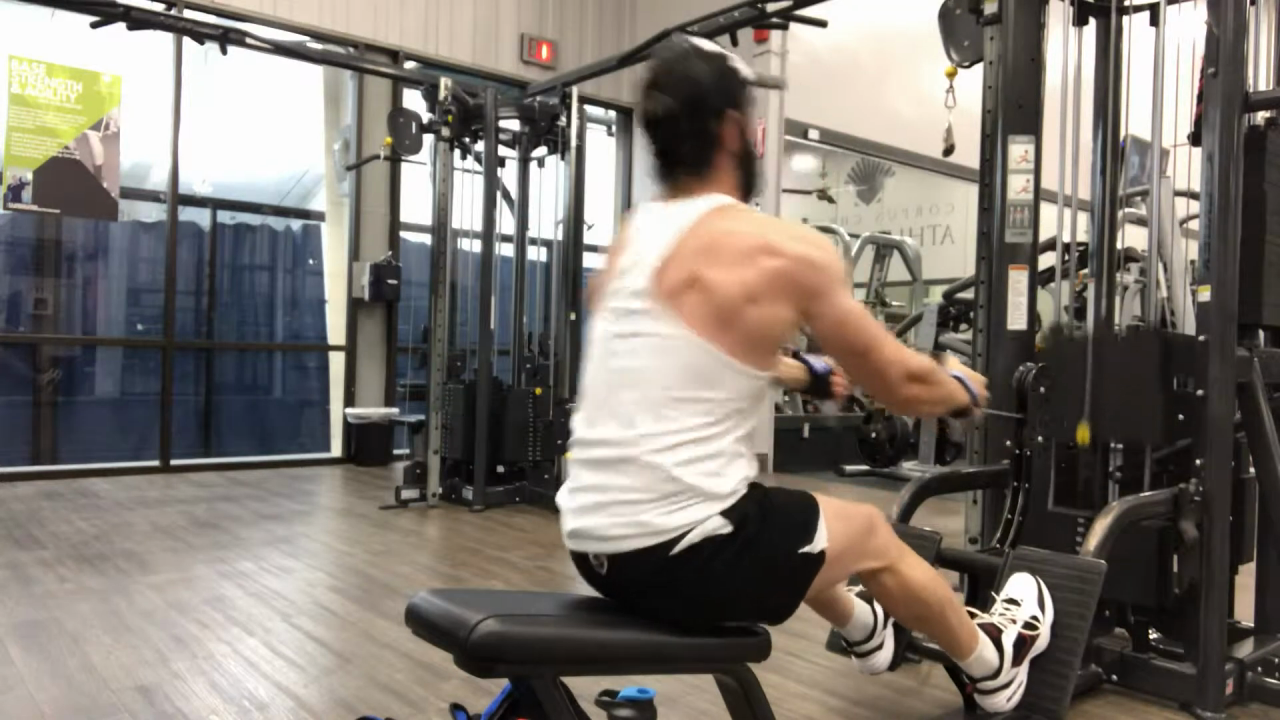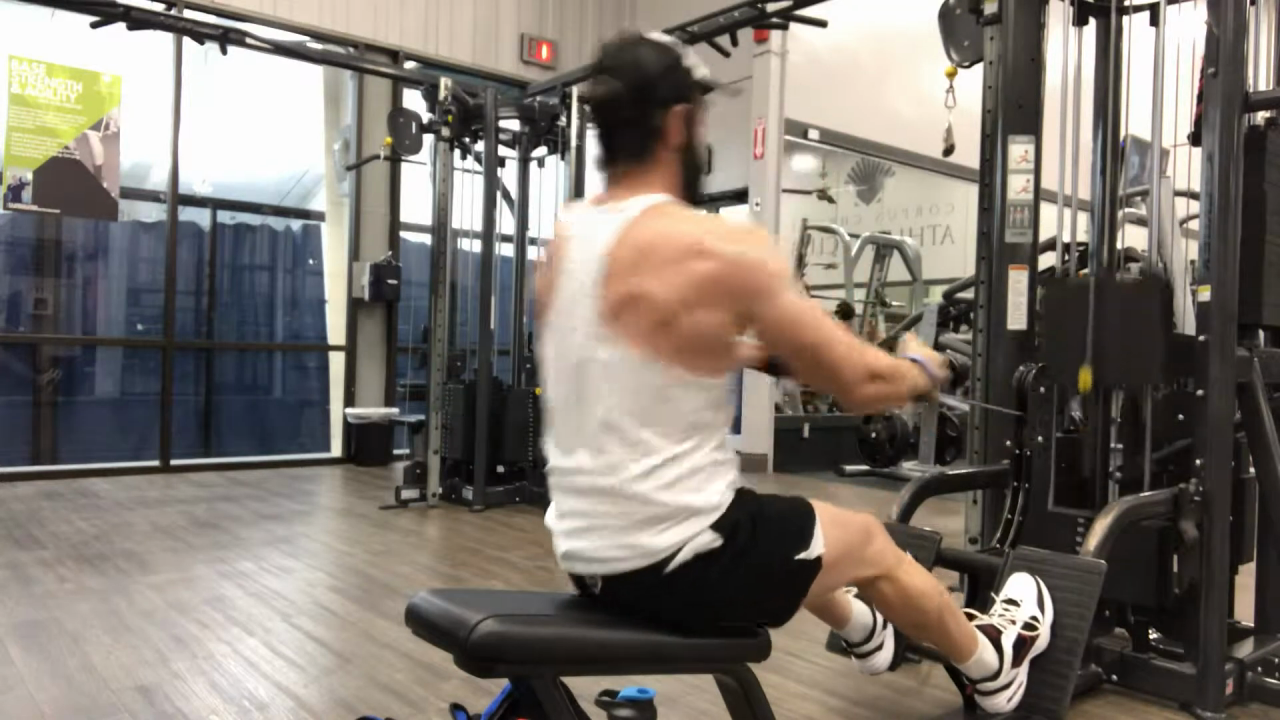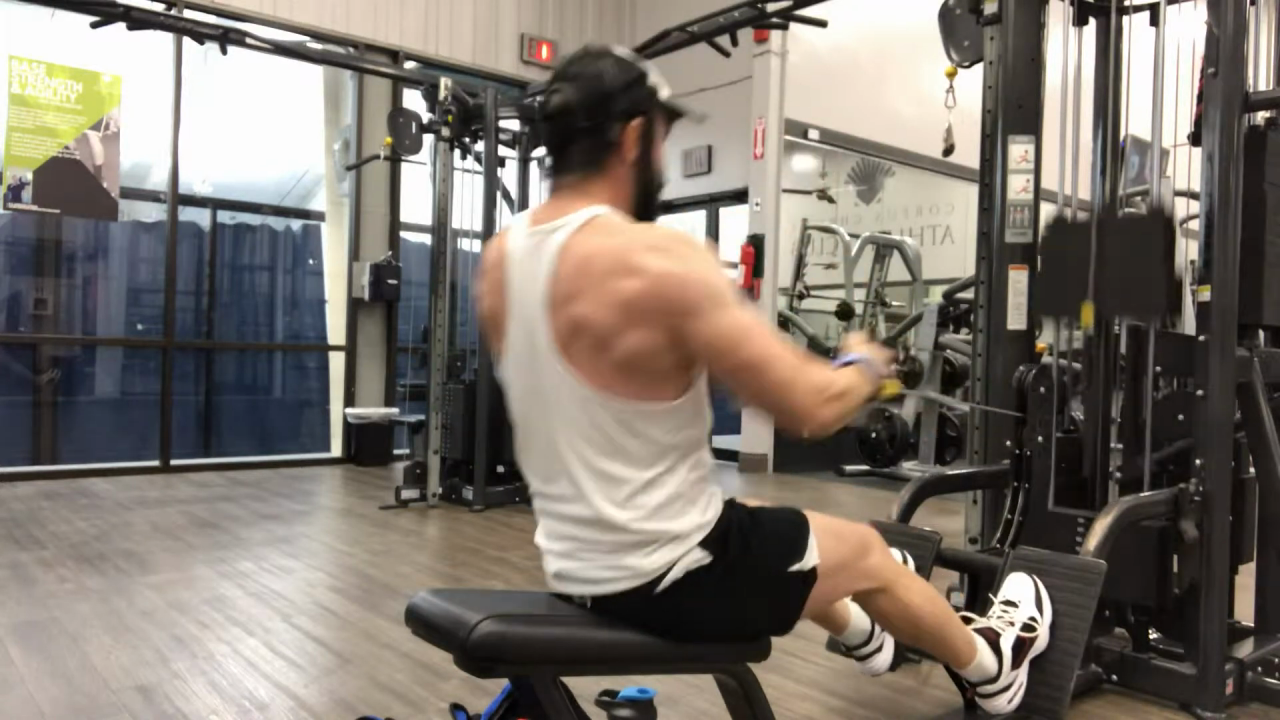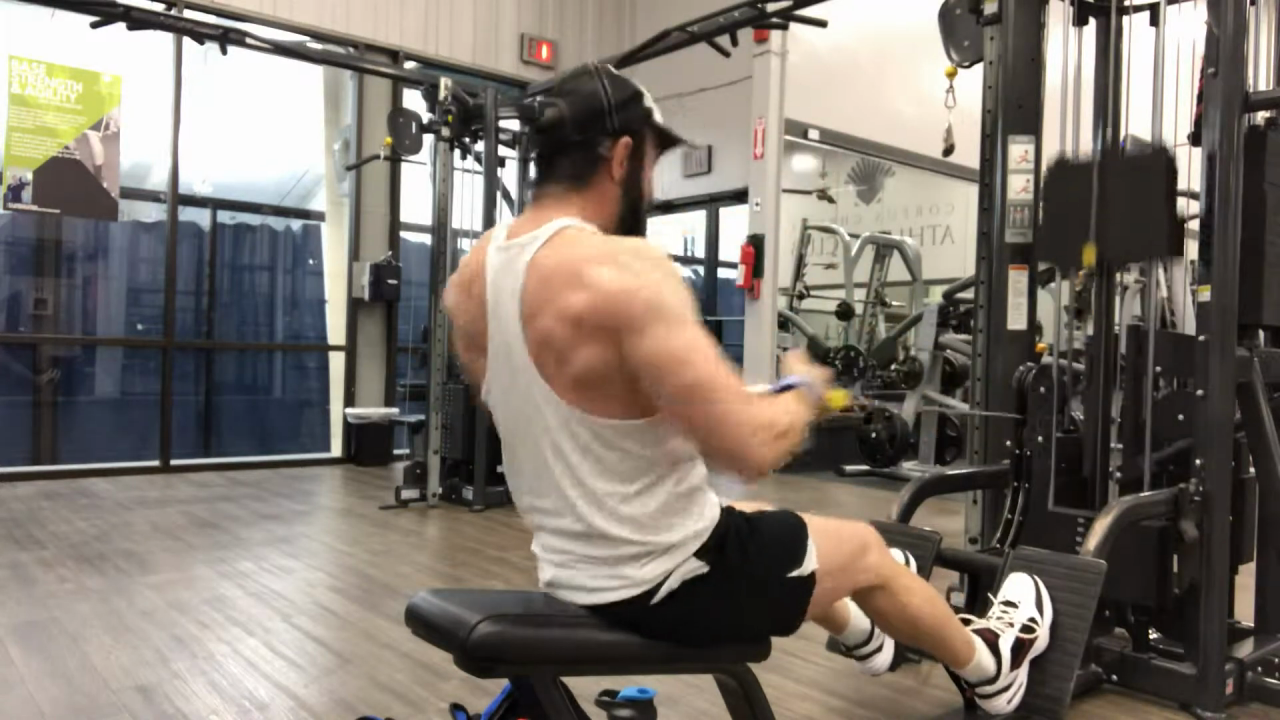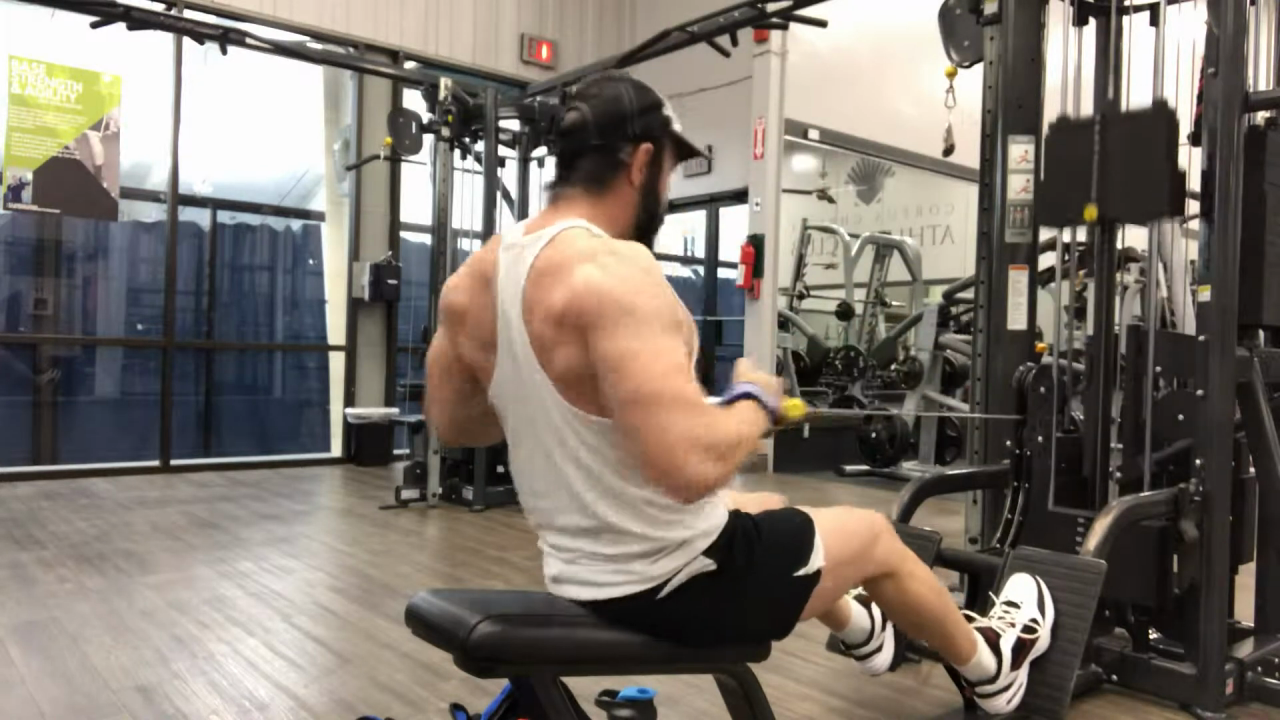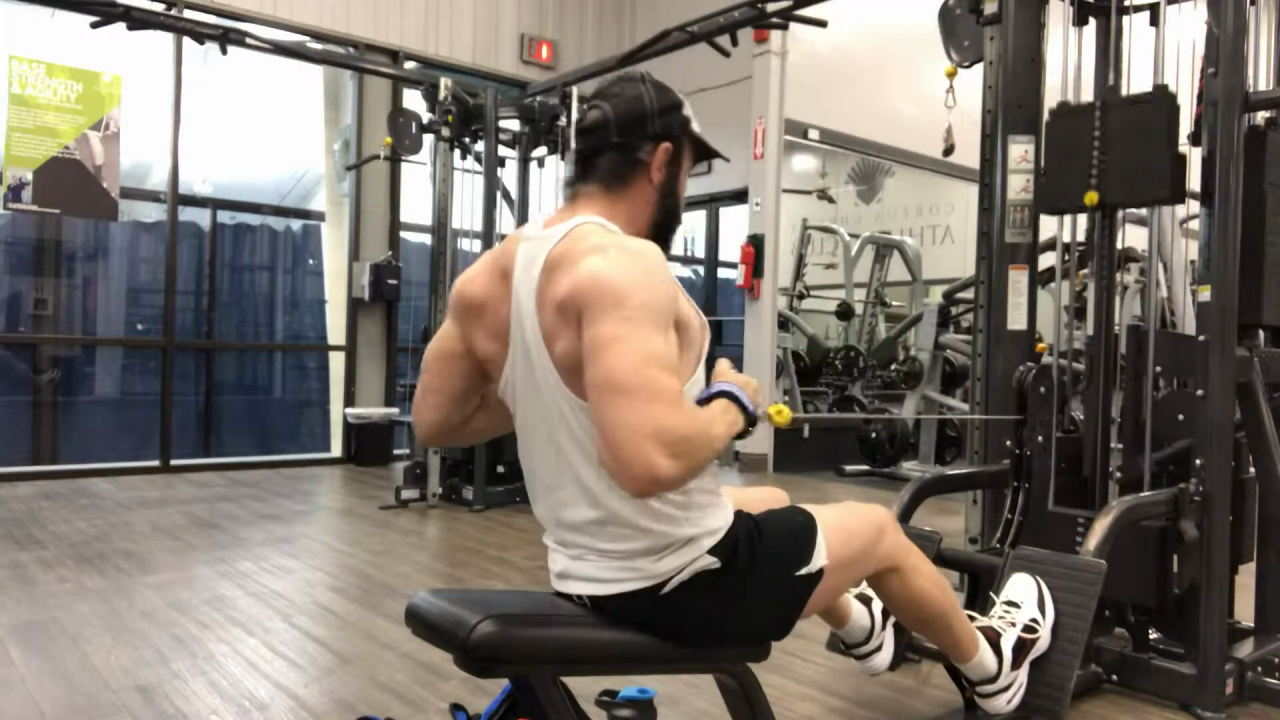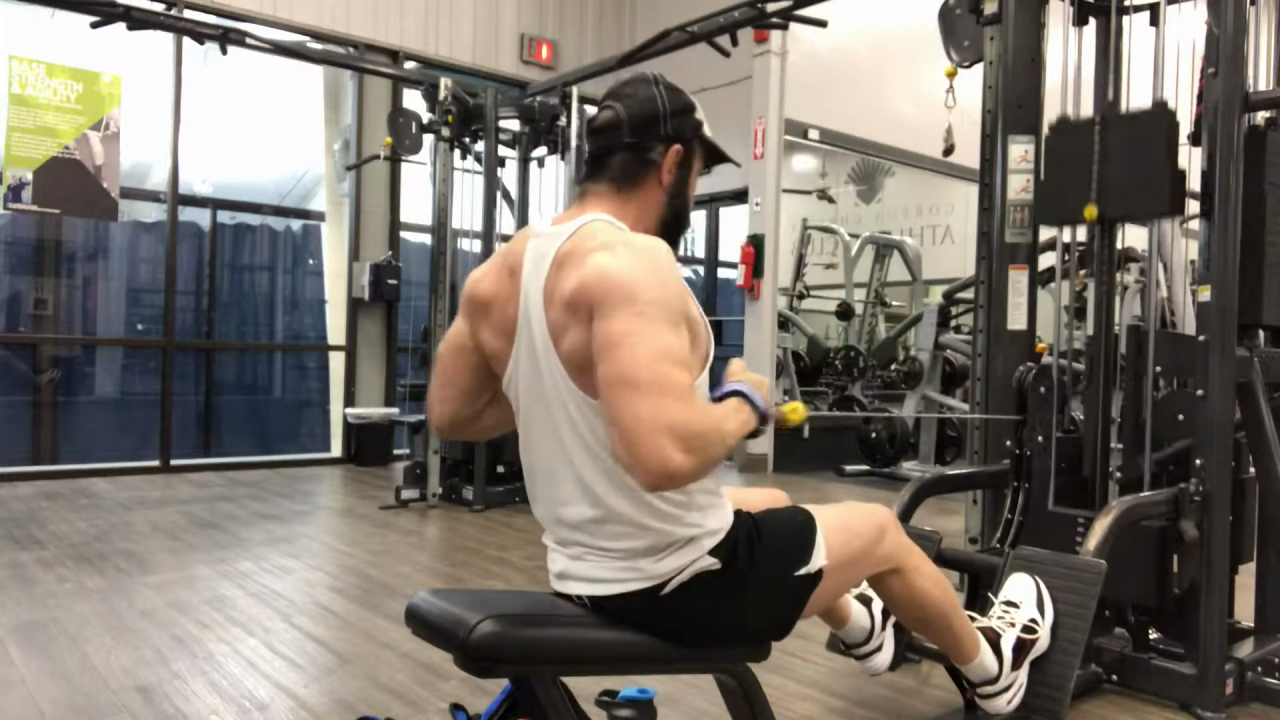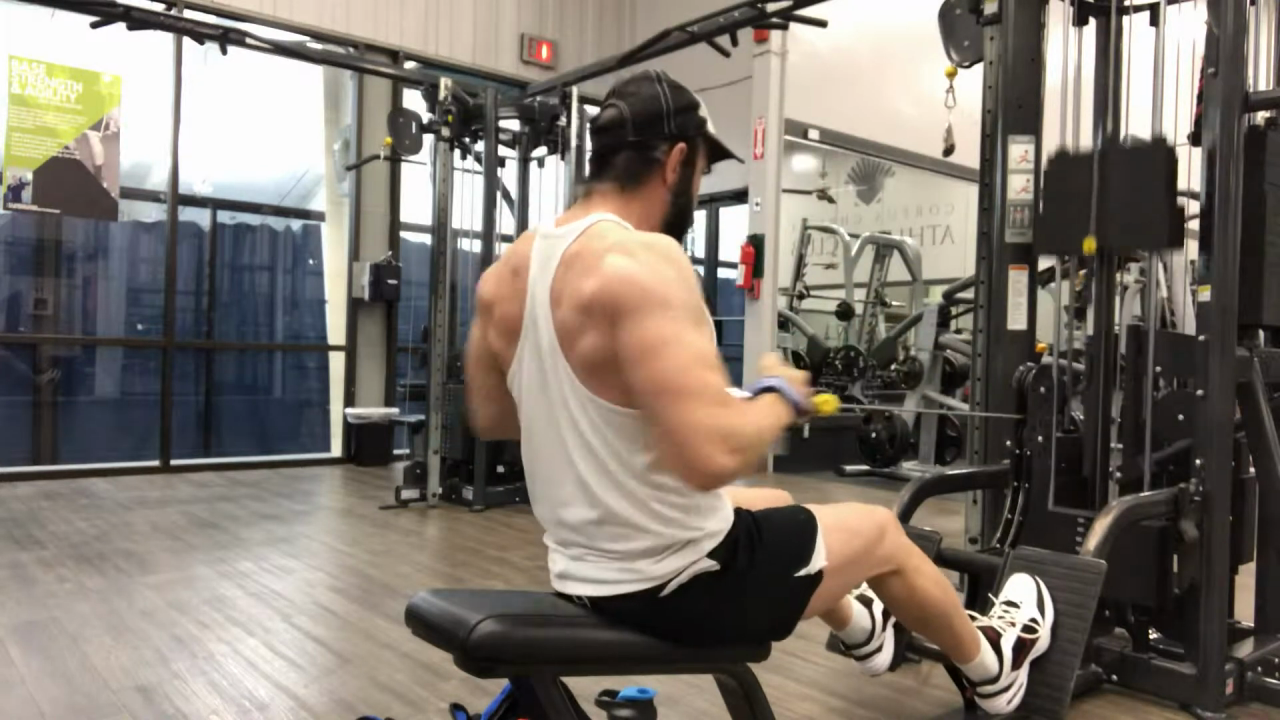
dt=0.1s
person 1, frame 1
left shoulder: (629, 237)
right shoulder: (780, 251)
right elbow: (900, 384)
left wrist: (807, 372)
right wrist: (962, 388)
left hip: (595, 544)
right hip: (682, 551)
left knee: (778, 513)
right knee: (869, 532)
left ankle: (864, 629)
right ankle: (992, 665)
person 1, frame 2
left shoulder: (565, 240)
right shoulder: (714, 248)
right elbow: (866, 381)
left wrist: (752, 348)
right wrist: (922, 366)
left hip: (588, 557)
right hip: (672, 566)
left knee: (786, 522)
right knee: (865, 537)
left ankle: (863, 632)
person 1, frame 3
left shoulder: (502, 257)
right shoulder: (658, 263)
right elbow: (813, 408)
right wrist: (864, 367)
left hip: (576, 572)
right hip: (663, 577)
left knee: (765, 531)
right knee: (861, 549)
left ankle: (861, 630)
person 1, frame 4
left shoulder: (472, 275)
right shoulder: (621, 272)
right elbow: (756, 448)
right wrist: (800, 387)
left hip: (575, 577)
right hip: (666, 586)
left knee: (763, 521)
right knee: (862, 547)
left ankle: (862, 631)
person 1, frame 5
left shoulder: (473, 278)
right shoulder: (610, 272)
left elbow: (451, 424)
right elbow: (692, 465)
right wrist: (752, 403)
left hip: (581, 575)
right hip: (670, 582)
left knee: (768, 509)
right knee: (870, 533)
left ankle: (863, 628)
right ankle: (991, 667)
person 1, frame 6
left shoulder: (487, 276)
right shoulder: (619, 265)
left elbow: (435, 422)
right elbow: (652, 461)
right wrist: (733, 405)
left hip: (585, 578)
right hip: (680, 583)
left knee: (769, 503)
right knee: (876, 528)
left ankle: (864, 629)
right ankle: (991, 667)
person 1, frame 7
left shoulder: (497, 273)
right shoulder: (628, 261)
left elbow: (449, 415)
right elbow: (666, 455)
right wrist: (744, 403)
left hip: (586, 579)
right hip: (681, 583)
left knee: (769, 503)
right knee: (877, 529)
left ankle: (864, 629)
right ankle: (991, 668)
person 1, frame 8
left shoulder: (508, 269)
right shoulder: (639, 264)
left elbow: (493, 416)
right elbow: (713, 455)
right wrist: (777, 395)
left hip: (584, 576)
right hip: (679, 586)
left knee: (772, 503)
right knee: (875, 529)
left ankle: (864, 629)
right ankle: (992, 668)
